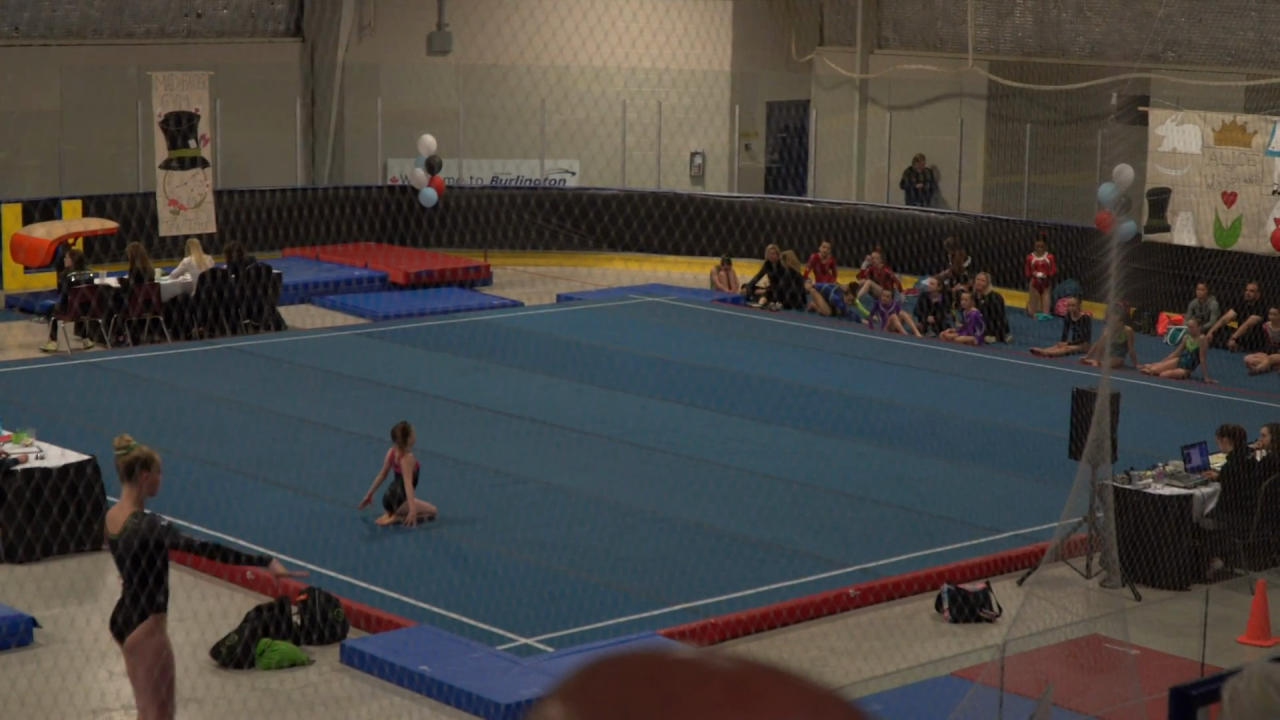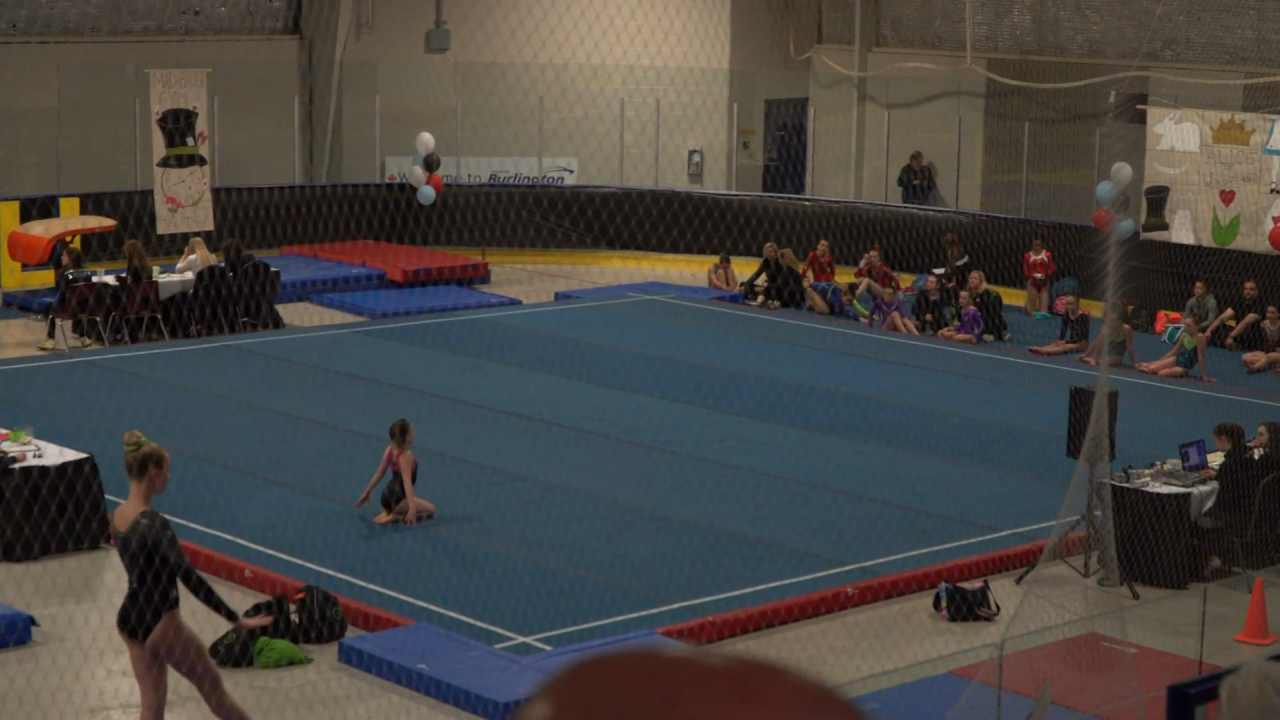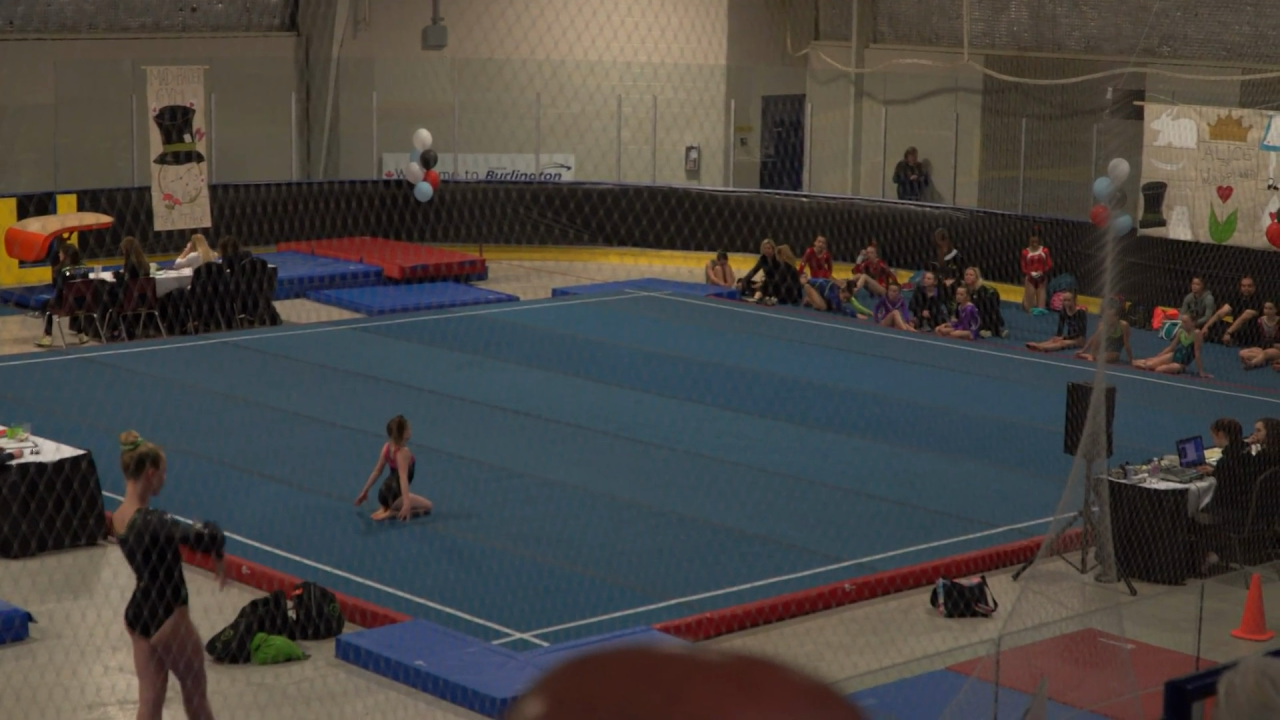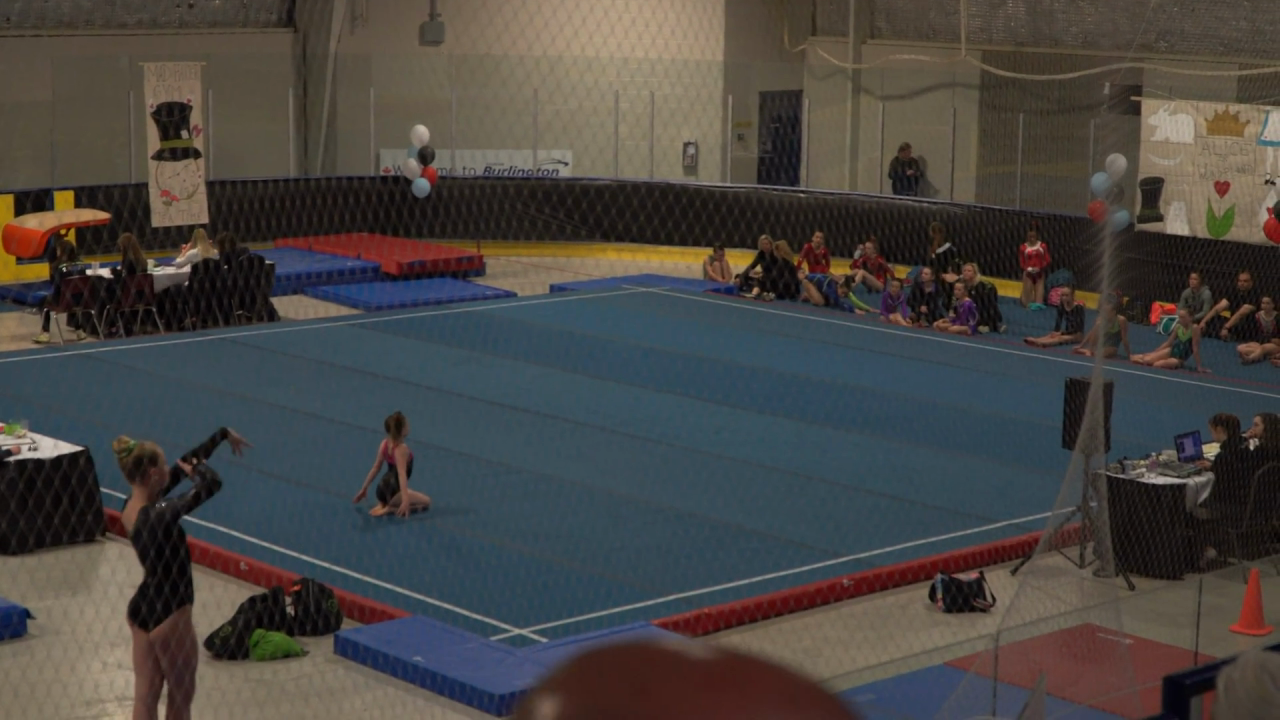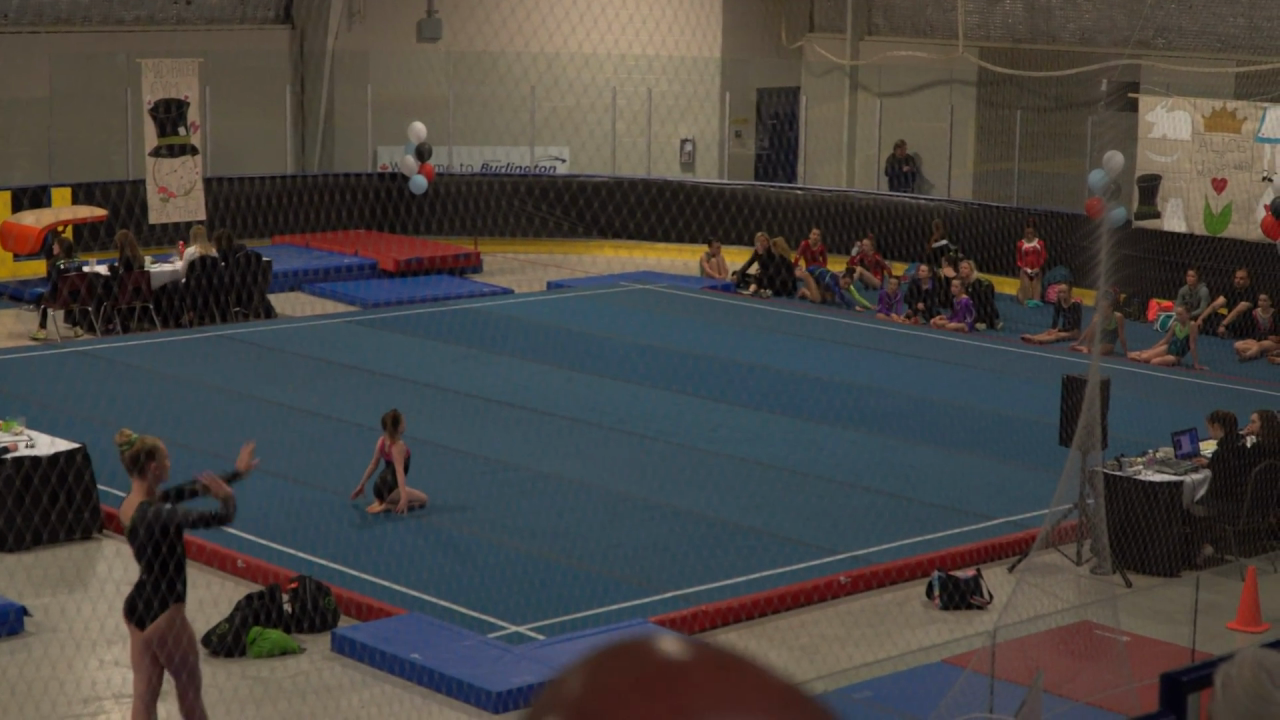
dt=0.3s
person 1, frame 1
left shoulder: (113, 516)
right shoulder: (146, 525)
right elbow: (207, 550)
right wrist: (266, 563)
left hip: (122, 620)
right hip: (145, 627)
person 1, frame 2
left shoulder: (120, 515)
right shoulder: (153, 524)
right elbow: (188, 576)
right wrist: (235, 618)
left hip: (129, 619)
right hip: (160, 623)
right knee: (213, 689)
person 1, frame 3
left shoulder: (124, 514)
right shoulder: (153, 522)
left elbow: (180, 534)
right elbow: (209, 539)
right wrist: (218, 554)
left hip: (138, 614)
right hip: (168, 620)
right knee: (196, 694)
person 1, frame 4
left shoulder: (133, 507)
right shoulder: (158, 516)
left elbow: (186, 465)
right elbow: (211, 482)
left wrist: (224, 435)
right wrist: (198, 471)
left hip: (140, 611)
right hip: (169, 617)
person 1, frame 5
left shoulder: (130, 505)
right shoulder: (153, 513)
left elbow: (188, 490)
right elbow: (217, 518)
left wrist: (234, 473)
right wrist: (227, 498)
left hip: (136, 608)
right hip: (163, 615)
left knee: (144, 696)
right knee: (190, 689)
